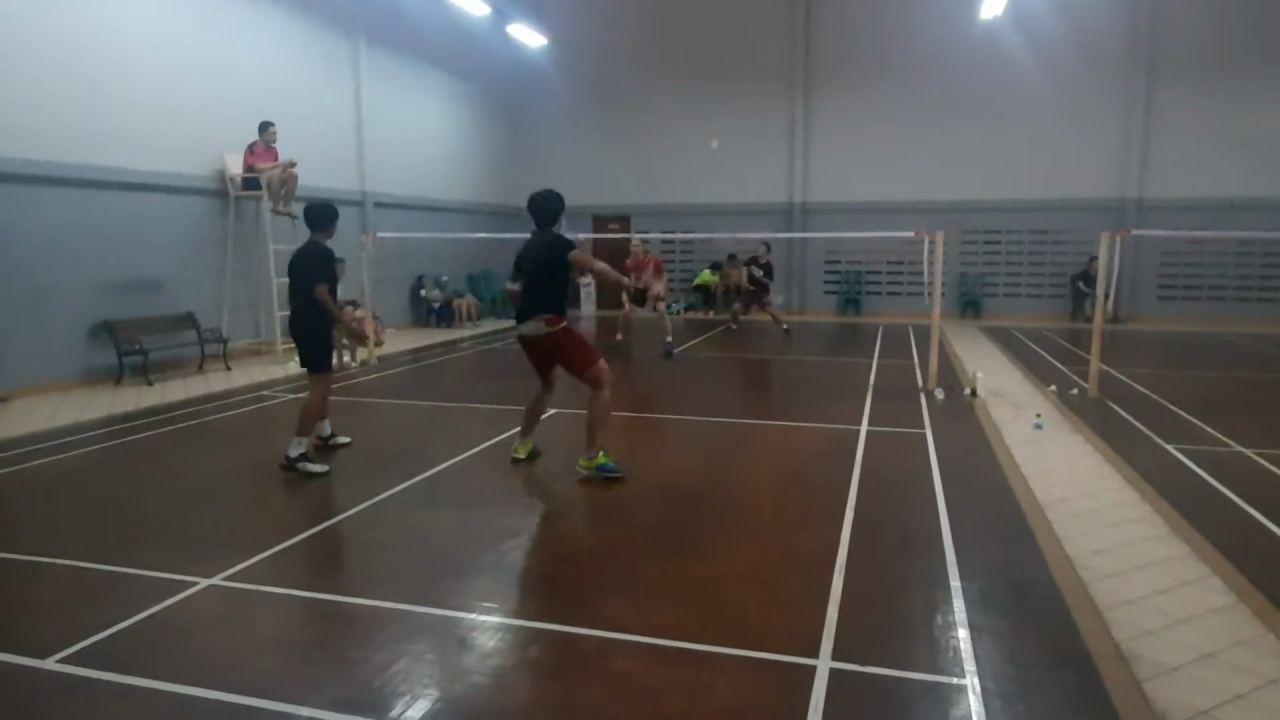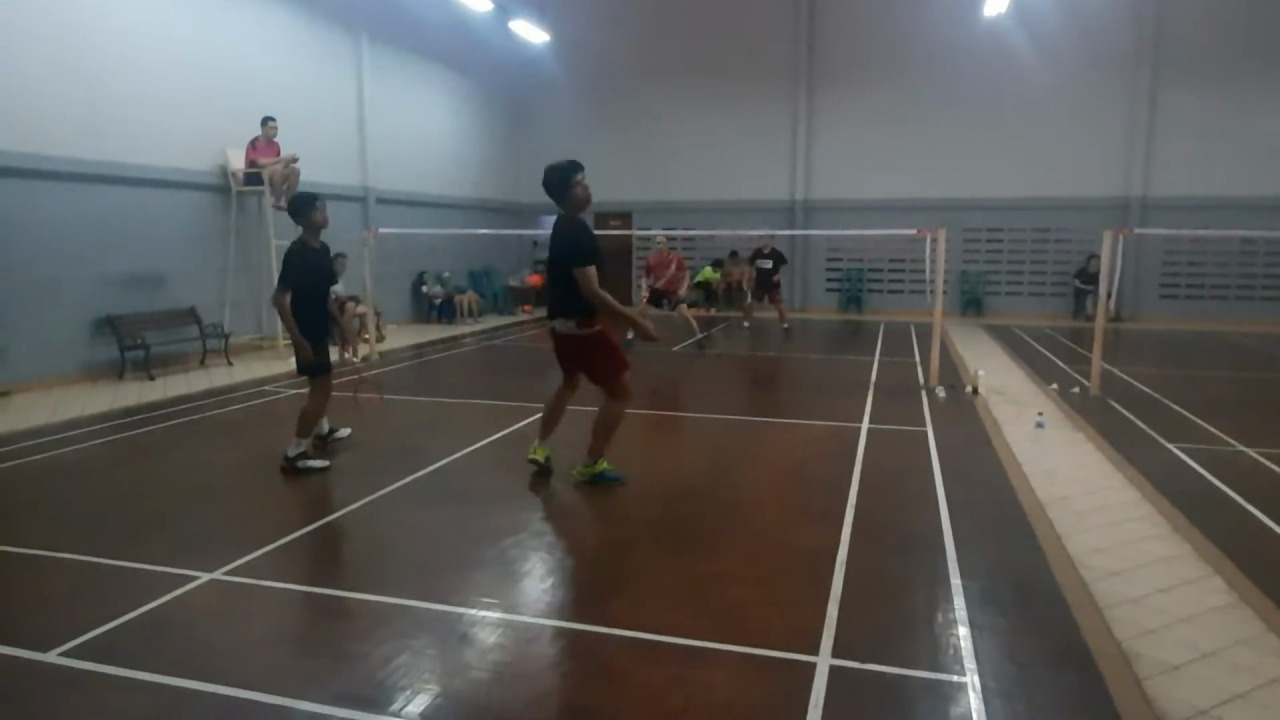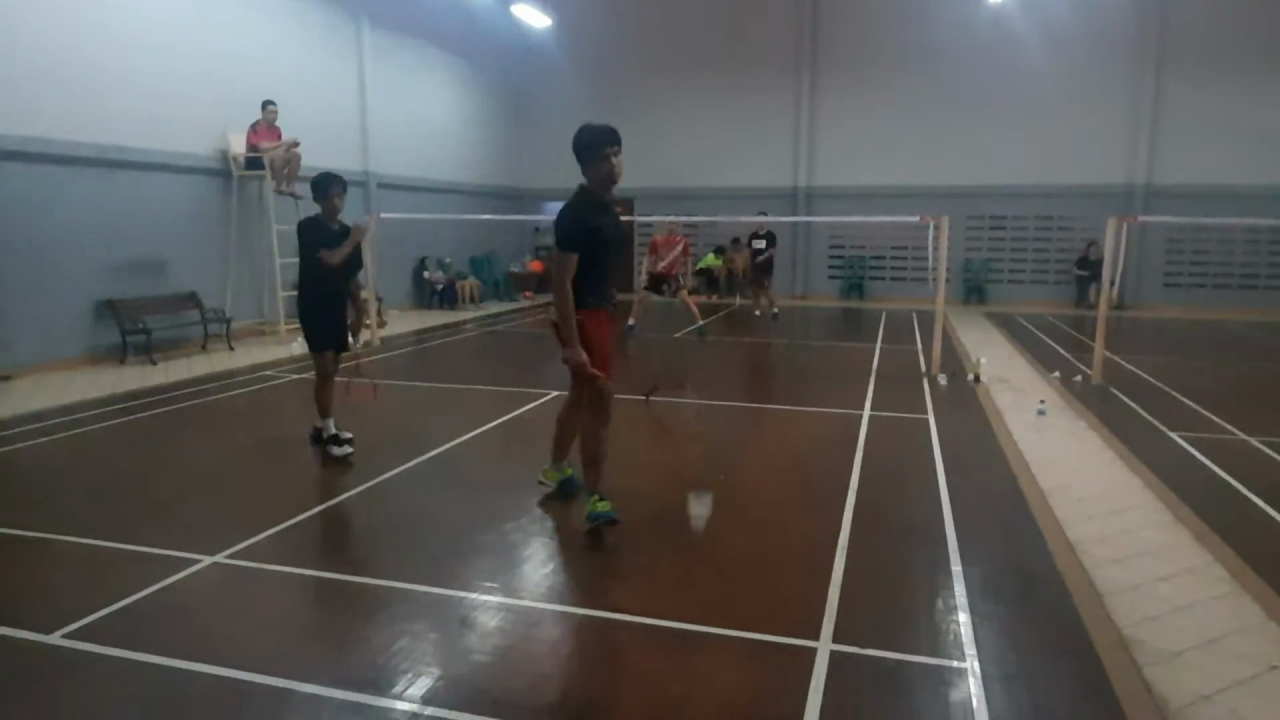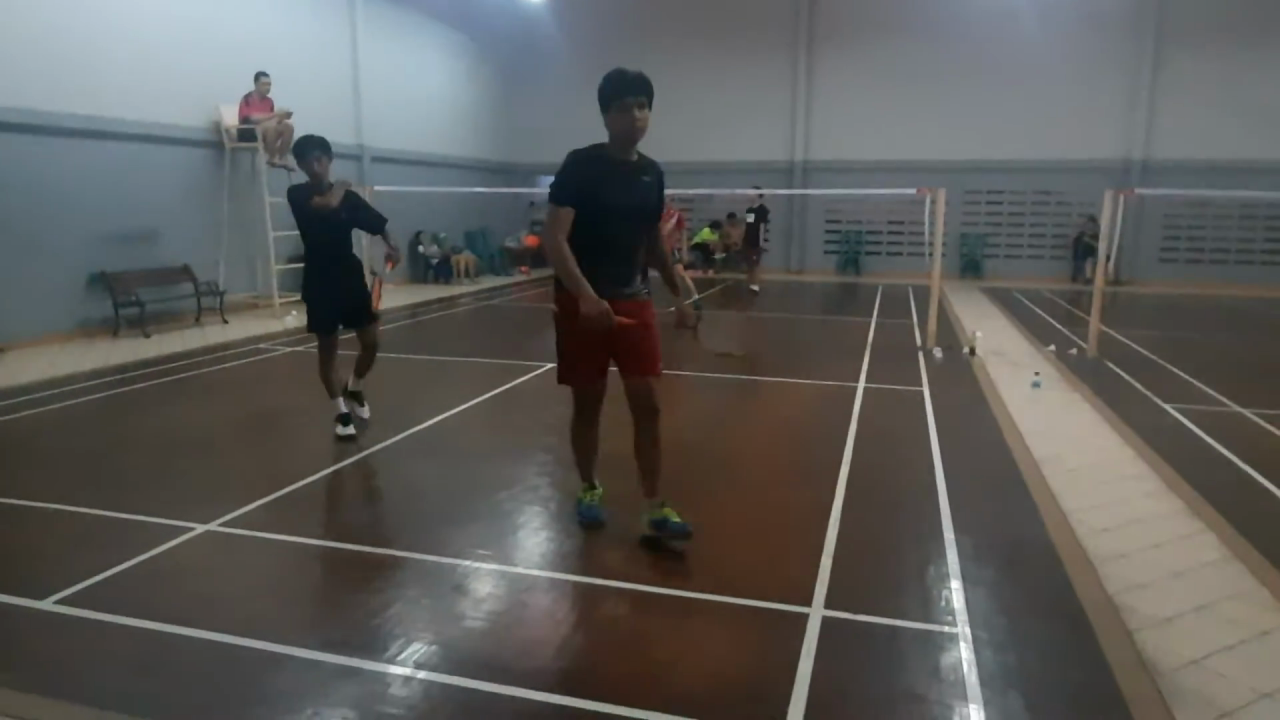
dt=0.5s
person 1, frame 1
left shoulder: (526, 250)
right shoulder: (556, 242)
left elbow: (514, 290)
right elbow: (592, 266)
right wrist: (621, 278)
left hip: (526, 329)
right hip: (550, 325)
left knee: (547, 385)
right knee: (603, 382)
left ankle: (523, 445)
right ankle: (592, 458)
person 1, frame 2
left shoulder: (564, 228)
right shoulder: (576, 233)
right elbow: (592, 290)
right wrist: (635, 321)
left hip: (561, 322)
right hip: (581, 324)
left knee: (569, 385)
right knee: (619, 392)
left ankle: (540, 447)
right ankle: (592, 465)
person 1, frame 3
left shoulder: (607, 204)
right shoulder: (576, 213)
right elbow: (561, 281)
right wrist: (571, 343)
left hip: (597, 310)
right hip: (581, 314)
left knee: (583, 395)
right knee: (600, 401)
left ankle: (556, 471)
right ankle: (596, 501)
person 1, frame 4
left shoulder: (651, 174)
right shoulder: (579, 166)
right elbow: (555, 239)
left wrist: (680, 296)
right wrist: (585, 295)
left hip: (632, 299)
right hip: (582, 303)
left knee: (646, 401)
right knee: (587, 401)
left ankle: (656, 510)
right ankle: (588, 488)
person 2, frame 1
left shoulder: (298, 254)
right shoulder: (323, 253)
right elbow: (321, 293)
right wrist: (346, 325)
left hip: (300, 324)
right hip: (316, 326)
left knee: (321, 382)
right knee: (318, 388)
left ankle: (324, 433)
right ankle: (295, 454)
person 2, frame 2
left shoulder: (323, 249)
right shoulder: (297, 253)
right elbow: (279, 298)
left wrist: (339, 322)
right wrist: (297, 339)
left hip: (321, 327)
right hip: (308, 331)
left knee: (322, 382)
right knee: (321, 388)
left ankle: (322, 429)
right ankle: (294, 455)
person 2, frame 3
left shoulder: (346, 232)
right shoulder: (308, 228)
left elbow: (352, 278)
right elbow: (332, 260)
left wrist: (358, 313)
right wrist: (355, 240)
left hip: (337, 308)
right hip: (313, 308)
left knee: (331, 369)
right knee: (325, 369)
left ankle: (324, 427)
right ankle: (329, 433)
person 2, frame 4
left shoulder: (349, 197)
right shoulder: (297, 194)
left elbow: (379, 226)
right elbow: (328, 204)
left wrist: (391, 245)
right wrist: (340, 186)
left hip: (351, 278)
right hip: (319, 283)
left knee: (371, 342)
right knee: (327, 348)
left ankle: (354, 388)
right ankle: (342, 411)
